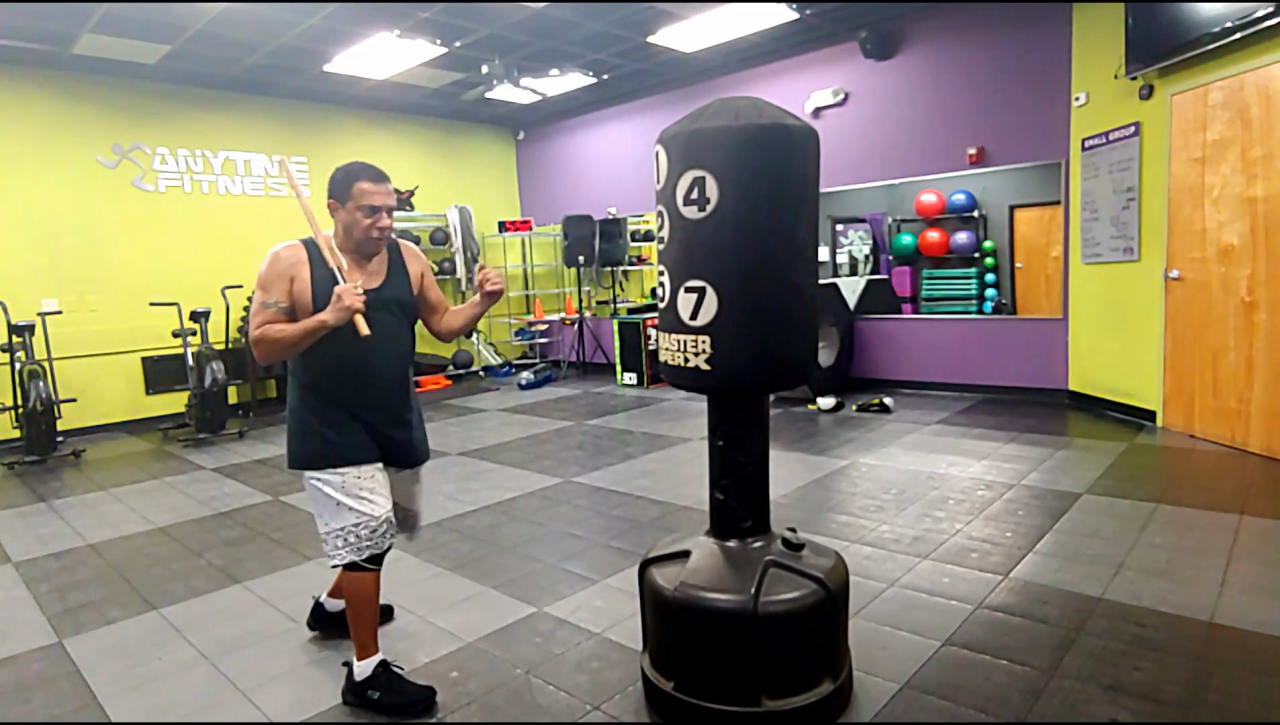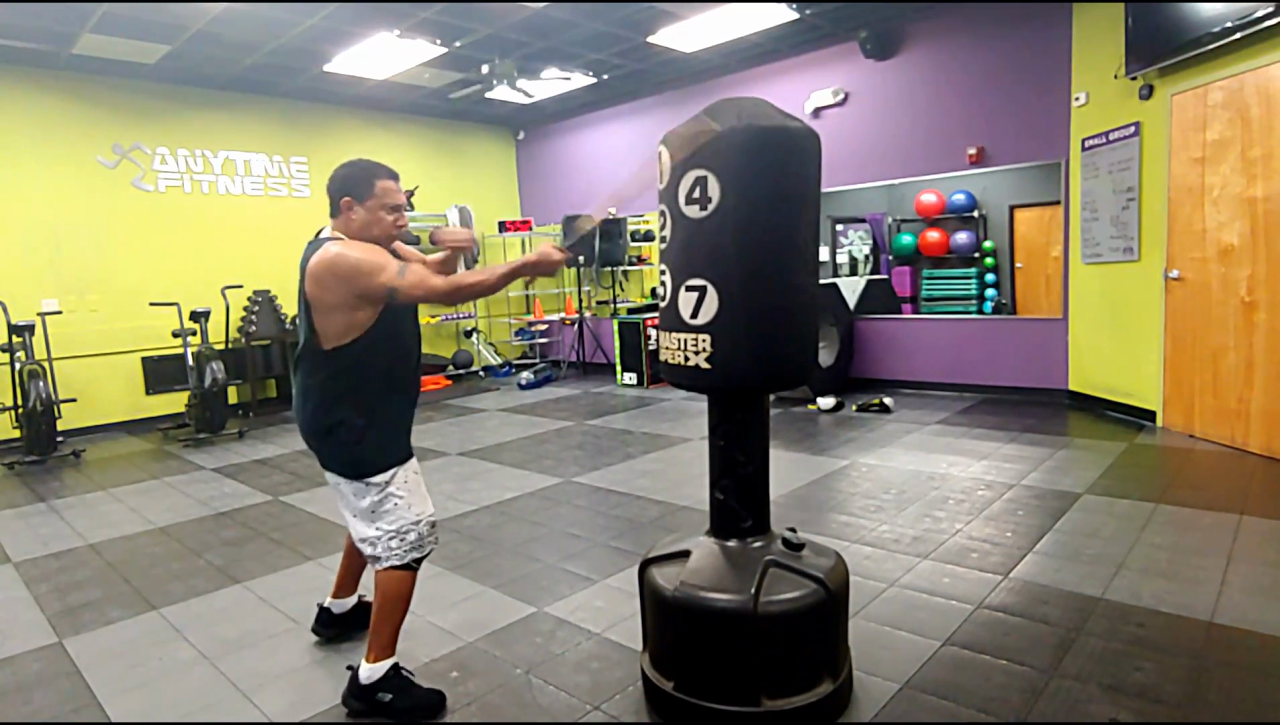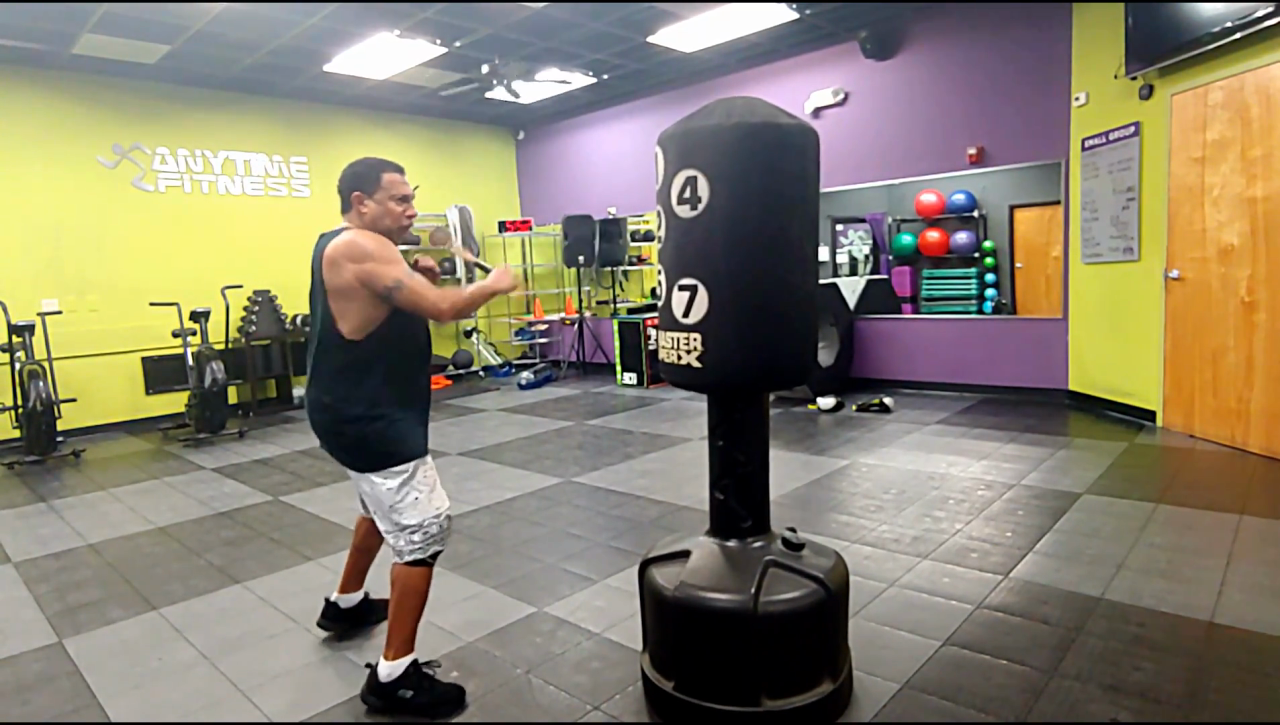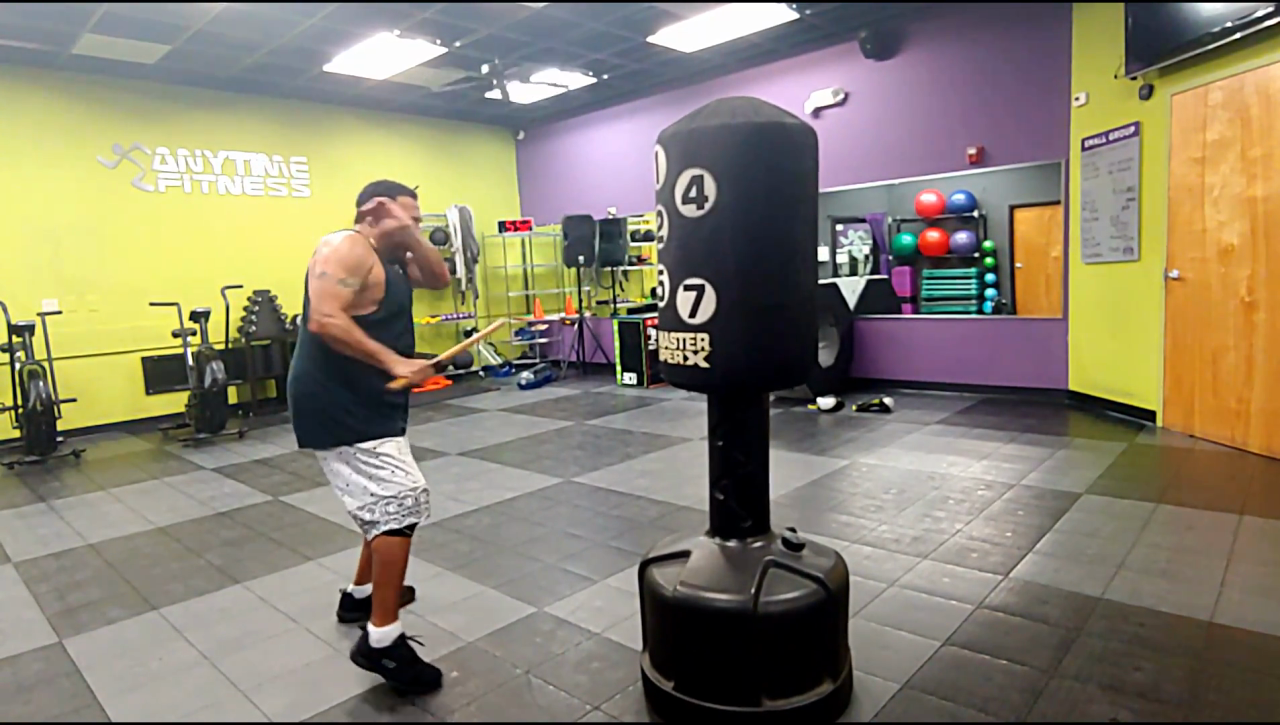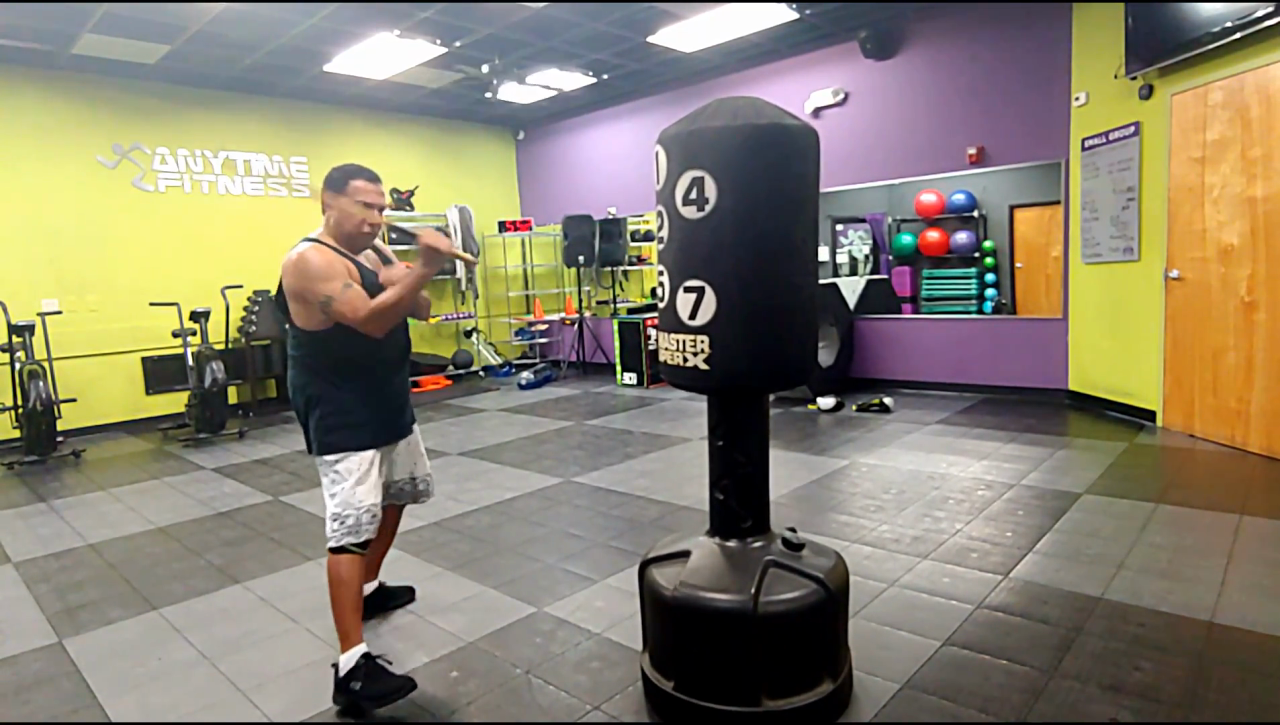
dt=0.4s
person 1, frame 1
left shoulder: (407, 257)
right shoulder: (289, 262)
left elbow: (444, 325)
right elbow: (262, 346)
left wrist: (482, 301)
right wrist: (326, 318)
left hip: (397, 421)
right hip: (330, 428)
left knee: (387, 524)
right knee: (365, 533)
left ankle: (335, 605)
right ankle: (365, 673)
person 1, frame 2
left shoulder: (373, 246)
right shoulder: (341, 261)
left elbow: (432, 271)
right elbow: (442, 291)
left wrist: (451, 248)
right wrist: (526, 265)
left hip: (362, 416)
right hip: (353, 427)
left knee: (379, 517)
right knee: (406, 535)
left ankle: (339, 608)
right ankle: (374, 678)
person 1, frame 3
left shoulder: (356, 244)
right shoulder: (360, 249)
left elbow: (411, 304)
right elbow: (440, 308)
left wrist: (424, 275)
right wrist: (492, 285)
left hip: (353, 407)
right hip: (369, 418)
left knee: (385, 505)
right knee: (422, 528)
left ankle: (345, 604)
right ankle: (394, 674)
person 1, frame 4
left shoulder: (389, 258)
right shoulder: (345, 249)
left elbow: (439, 277)
right elbow: (326, 321)
left wrist: (408, 230)
right wrist: (392, 361)
left hip: (363, 403)
right hip: (339, 406)
left knee: (383, 499)
right knee: (401, 502)
left ankle: (362, 593)
right ankle: (382, 639)
person 1, frame 5
left shoulder: (374, 252)
right shoulder: (309, 261)
left elbow: (406, 305)
right elbow: (372, 319)
left wrist: (415, 273)
right wrist: (422, 268)
left hip: (389, 403)
right hip: (338, 414)
left knee: (400, 490)
right knee: (353, 518)
left ankle: (366, 589)
right ankle: (353, 667)
